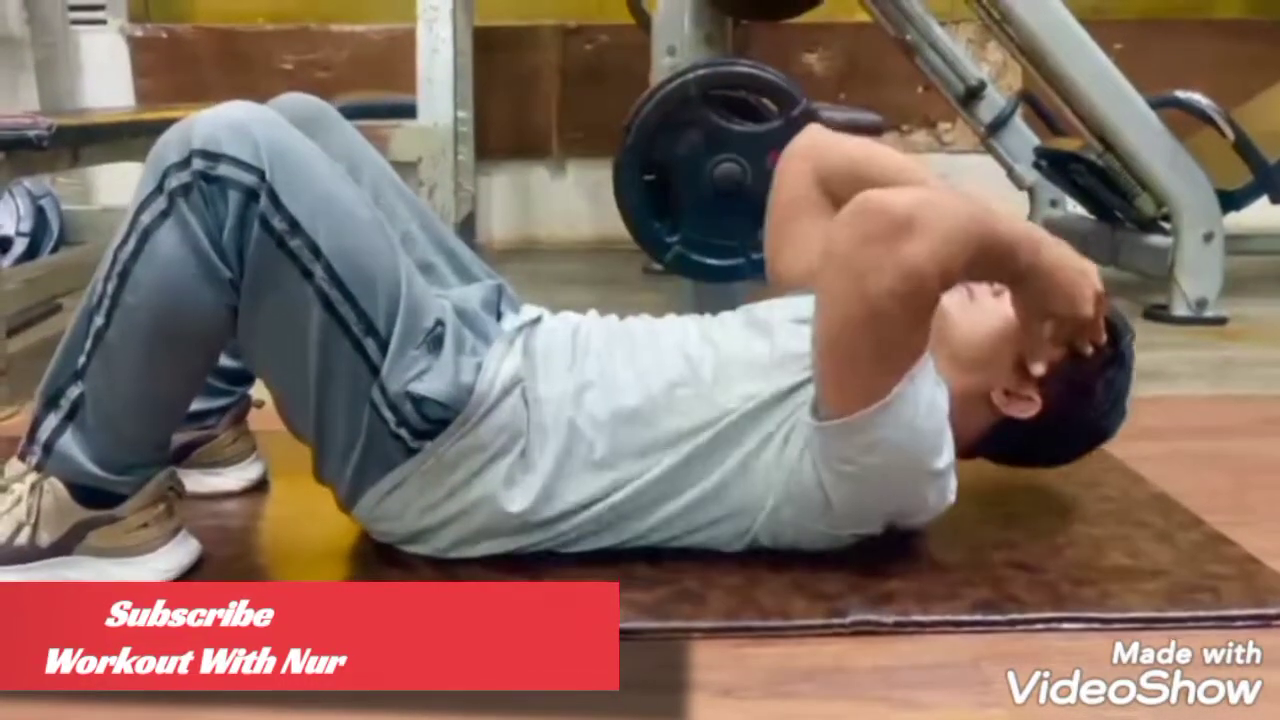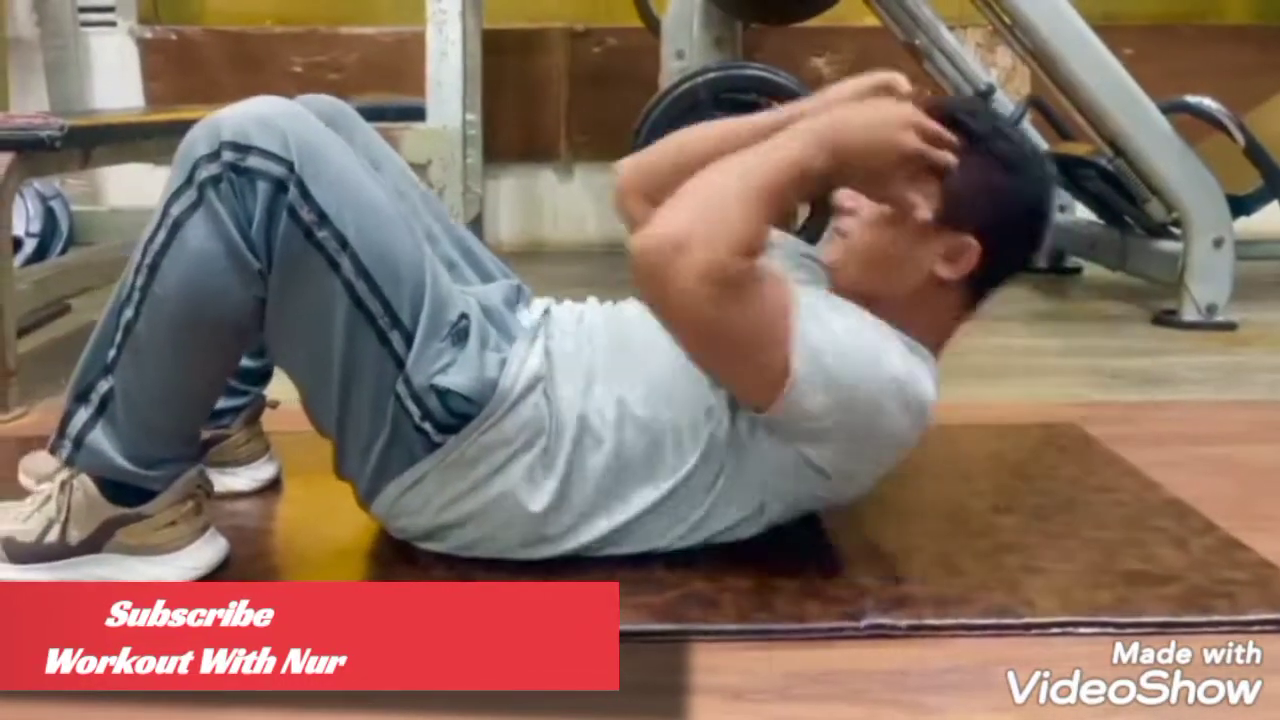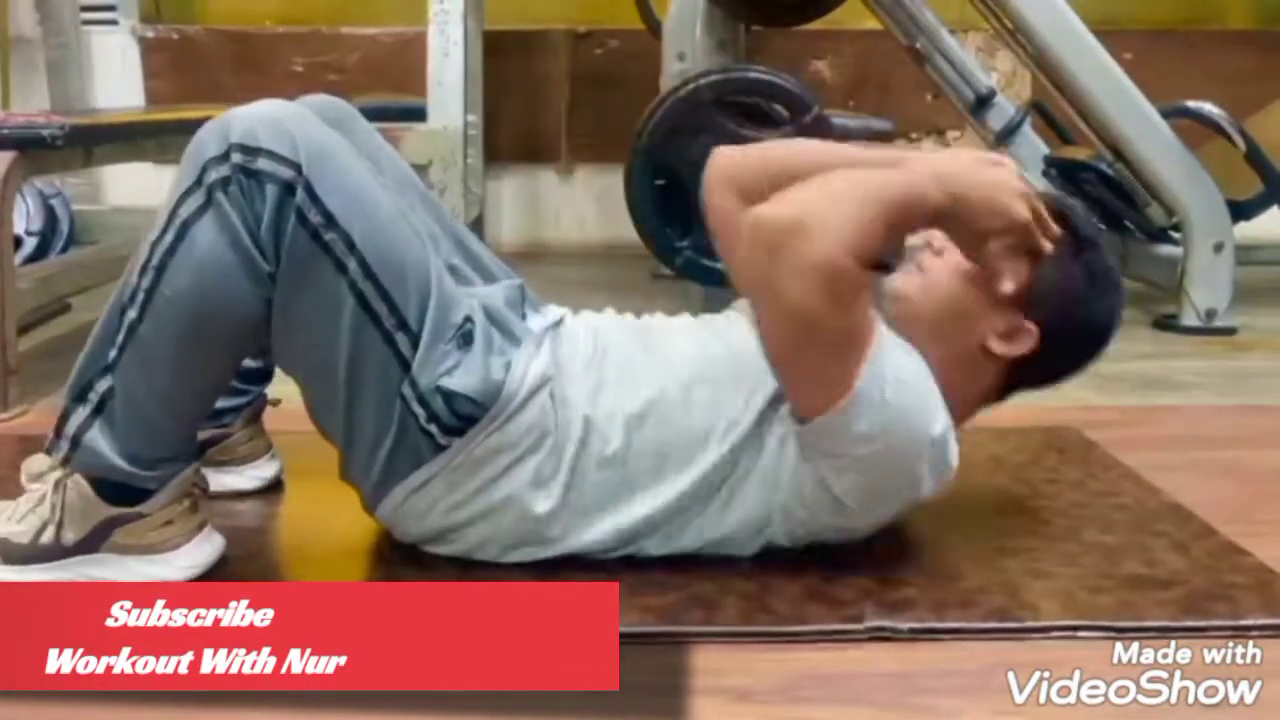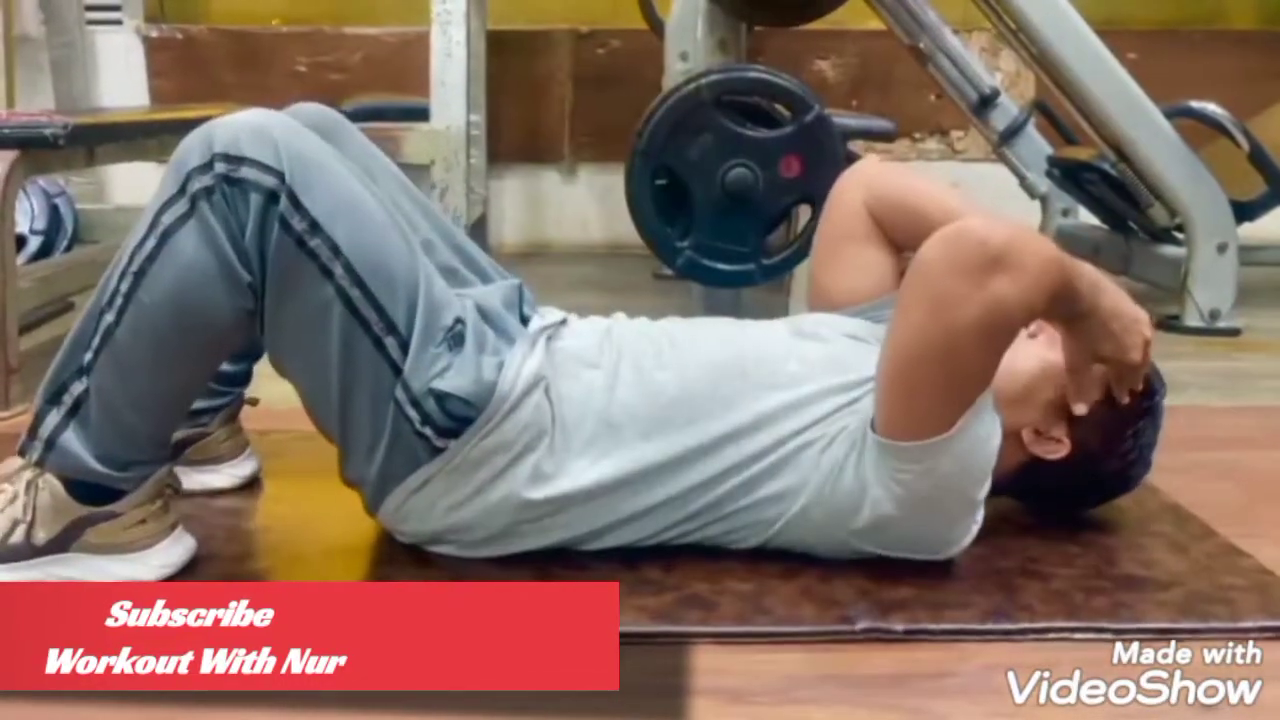
dt=0.7s
person 1, frame 1
left shoulder: (890, 460)
right shoulder: (859, 354)
left elbow: (896, 231)
right elbow: (811, 161)
left wrist: (1030, 258)
right wrist: (999, 233)
left hip: (448, 442)
right hip: (502, 351)
left knee: (219, 160)
right knee: (291, 125)
right ankle: (195, 422)
person 1, frame 2
left shoulder: (870, 385)
right shoulder: (837, 294)
left elbow: (671, 258)
right elbow: (638, 184)
left wrist: (817, 144)
right wrist: (810, 122)
left hip: (467, 445)
right hip: (513, 350)
left knee: (249, 154)
right knee: (308, 126)
left ankle: (119, 497)
right ankle: (197, 420)
person 1, frame 3
left shoulder: (894, 437)
right shoulder: (873, 350)
left elbow: (785, 240)
right elbow: (729, 181)
left wrist: (934, 182)
right wrist: (924, 175)
left hip: (469, 446)
right hip: (520, 355)
left knee: (256, 159)
right knee: (309, 129)
left ankle: (113, 495)
right ankle: (202, 425)
person 1, frame 4
left shoulder: (924, 486)
right shoulder: (894, 358)
left elbow: (982, 262)
right elbow: (863, 191)
left wrist: (1083, 291)
right wrist: (1075, 285)
left hip: (470, 444)
right hip: (522, 356)
left knee: (243, 167)
right knee: (303, 138)
right ankle: (178, 422)
